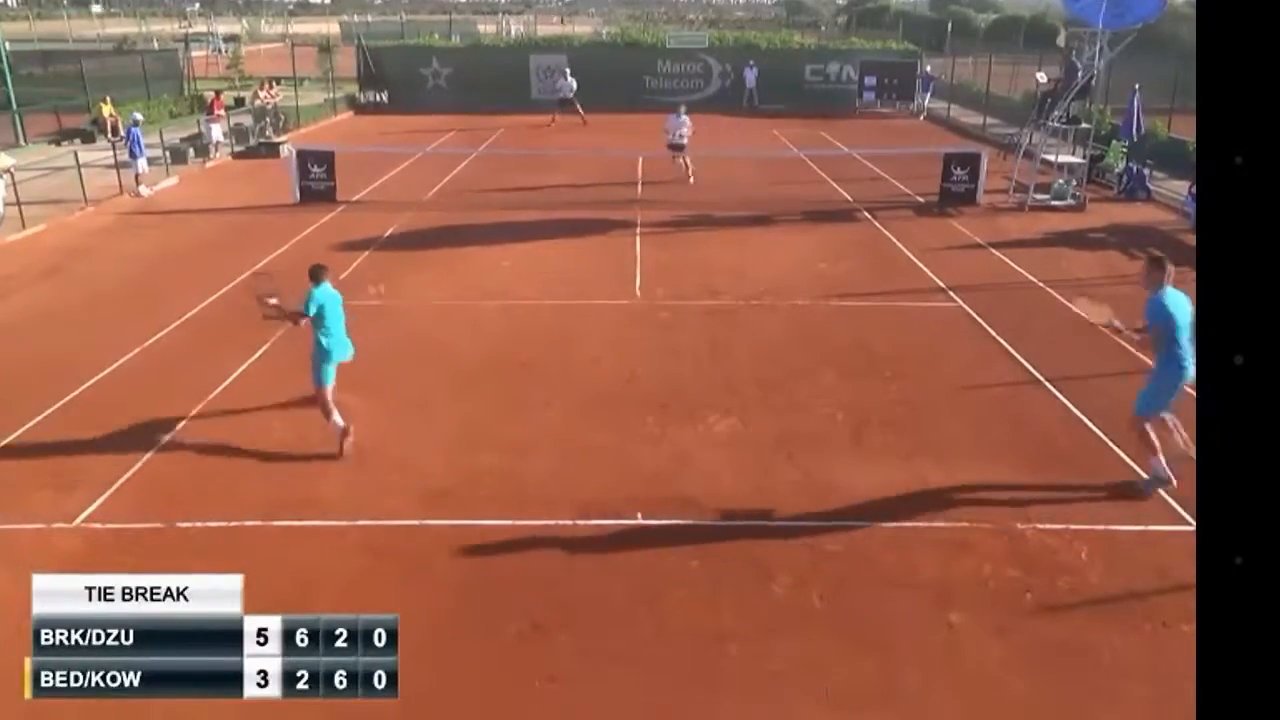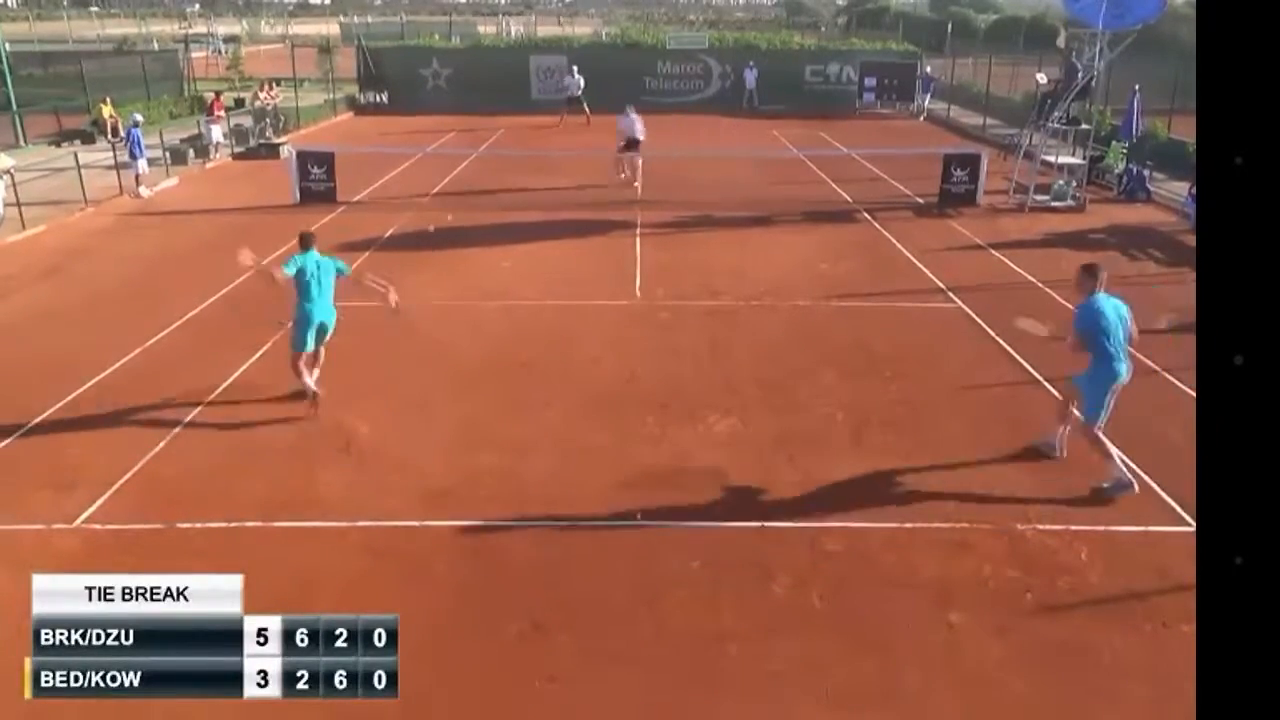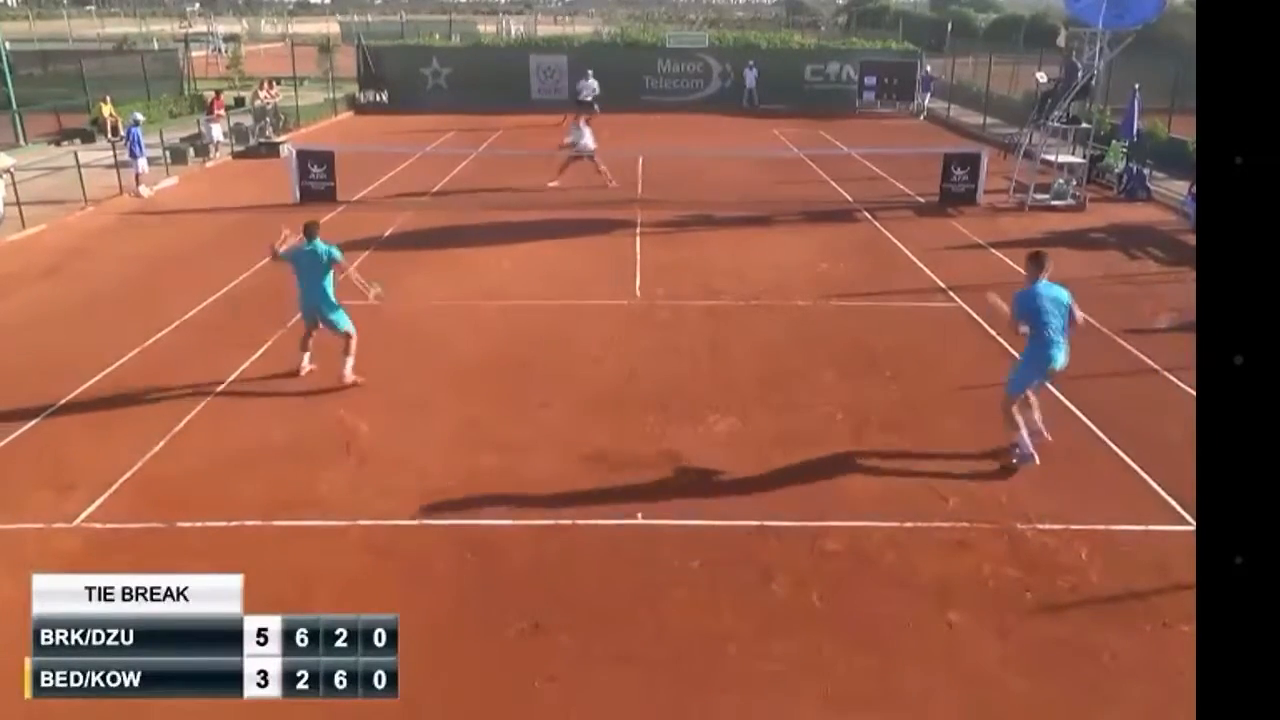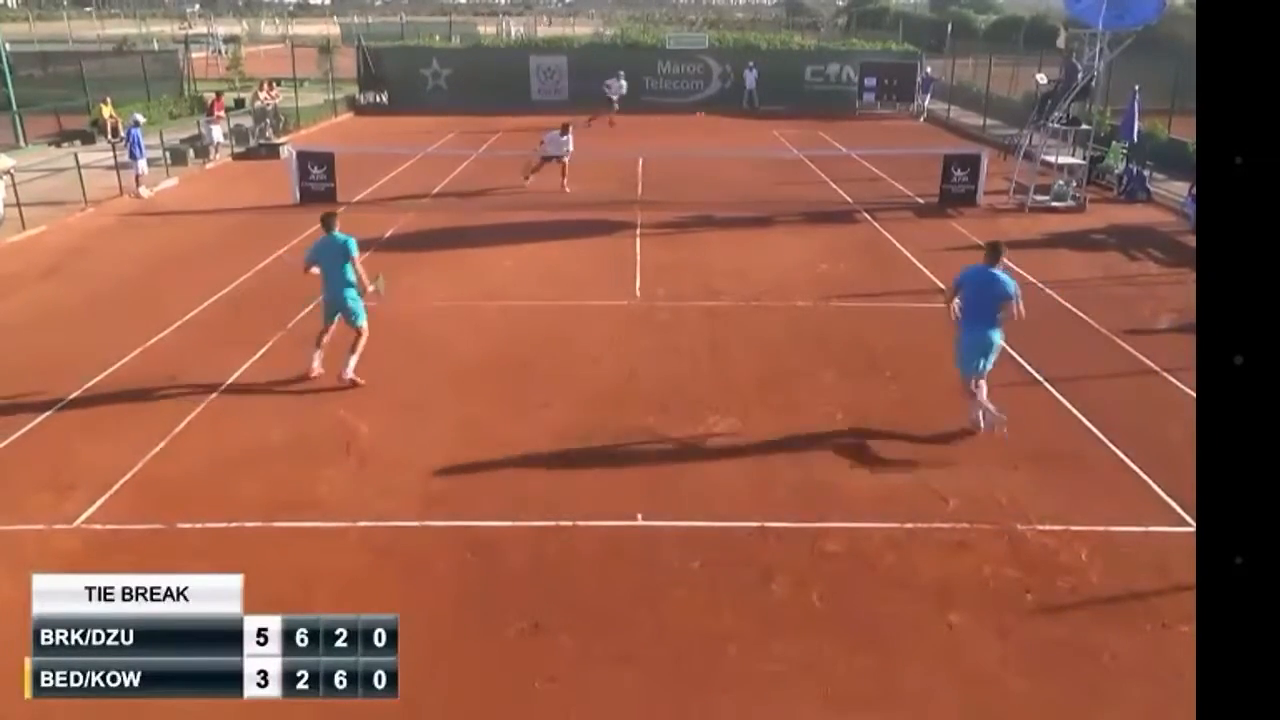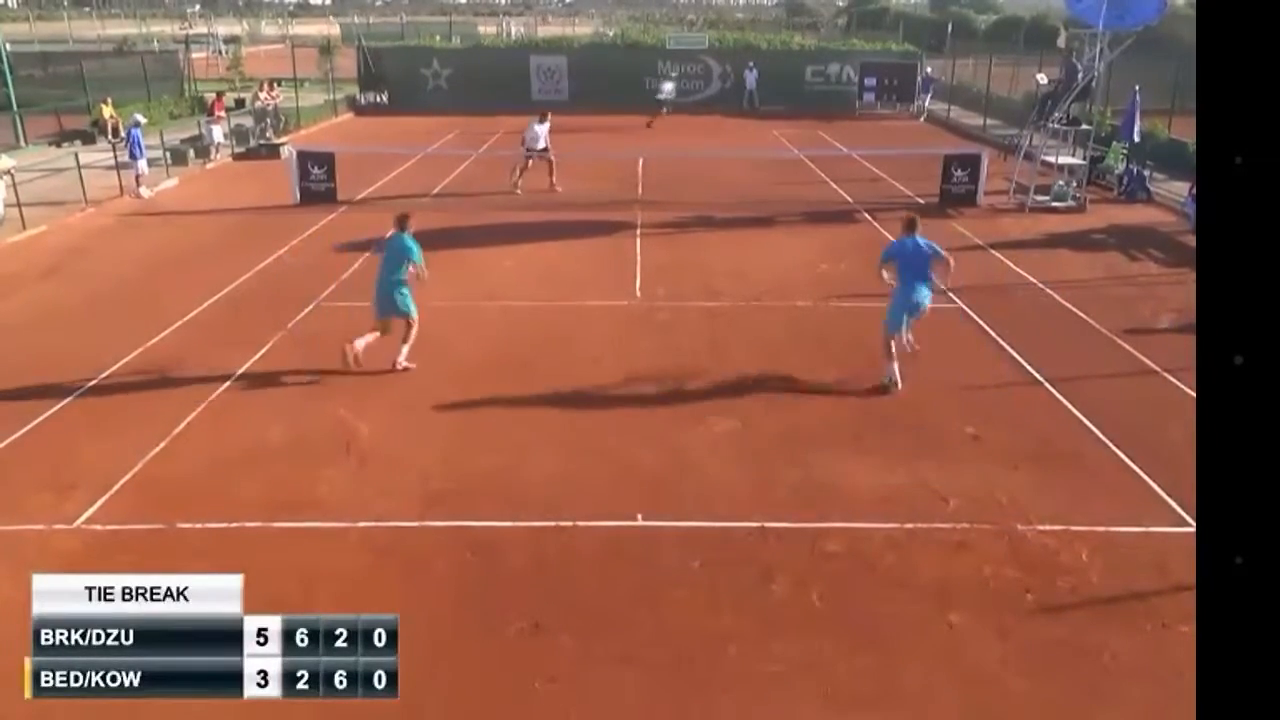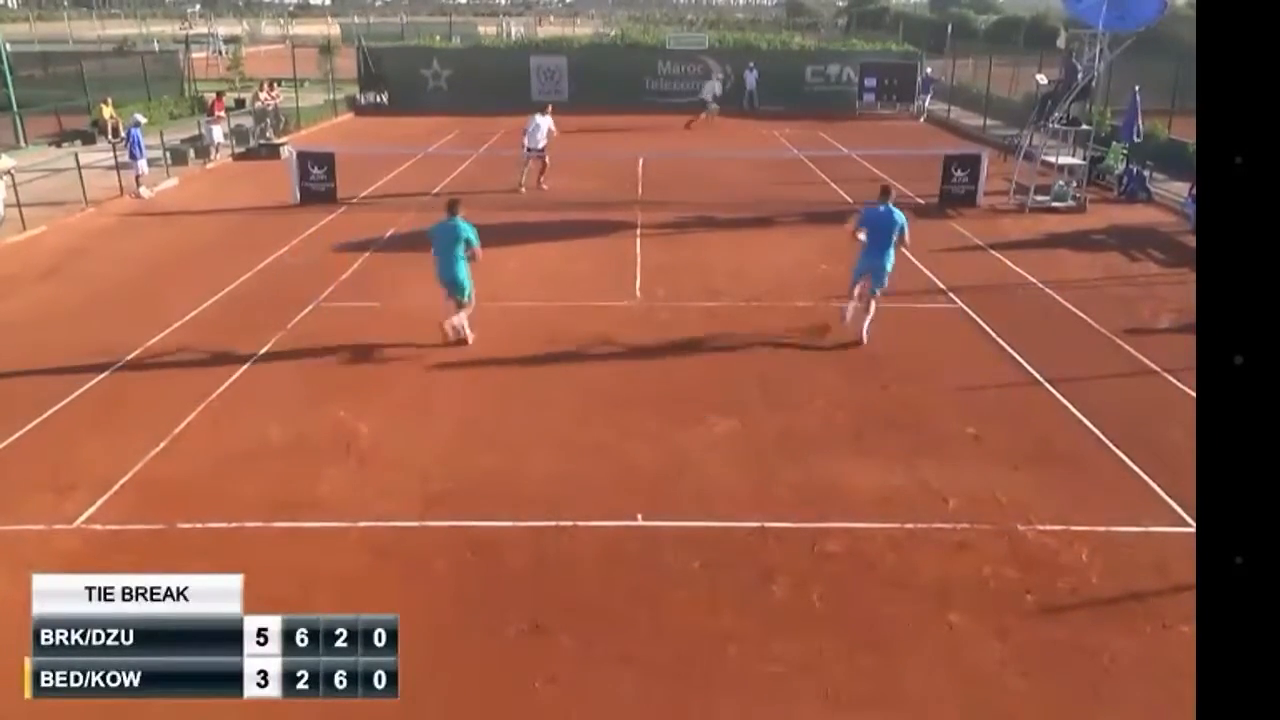
dt=0.3s
person 1, frame 1
left shoulder: (1156, 302)
right shoulder: (1181, 298)
left elbow: (1153, 343)
left wrist: (1136, 336)
right wrist: (1142, 330)
left hip: (1170, 369)
right hip: (1184, 367)
left knee: (1139, 422)
right knee: (1160, 414)
left ankle: (1162, 474)
right ankle: (1190, 454)
person 1, frame 2
left shoulder: (1086, 309)
right shoulder: (1119, 304)
left elbow: (1077, 346)
right elbow: (1132, 338)
left wrist: (1074, 341)
left hip: (1105, 373)
right hip: (1121, 368)
left knee: (1090, 430)
right knee: (1068, 394)
left ankle: (1123, 478)
right ankle: (1056, 444)
person 1, frame 3
left shoulder: (1023, 296)
right shoulder: (1061, 293)
left elbow: (1016, 328)
right elbow: (1078, 320)
left hip: (1038, 356)
right hip: (1060, 355)
left knee: (1008, 404)
right knee: (1022, 388)
left ankle: (1027, 452)
right ankle: (1038, 429)
person 1, frame 4
left shoulder: (968, 273)
right shoulder: (1008, 283)
left elbow: (949, 299)
right elbow: (1018, 315)
left wrist: (955, 312)
left hip: (969, 335)
right hip: (991, 337)
left knee: (968, 385)
right knee: (980, 379)
left ankle: (988, 410)
right ankle: (978, 416)
person 1, frame 5
left shoulder: (894, 246)
right shoulder: (928, 246)
left elbow: (881, 271)
right elbow: (949, 262)
left wrist: (889, 281)
right wrist: (935, 278)
left hip: (904, 296)
right hip: (923, 297)
left knee: (889, 336)
right knee: (903, 325)
left ankle: (893, 377)
right ankle: (908, 340)
person 1, frame 6
left shoulder: (868, 212)
right shoulder: (899, 217)
left elbow: (856, 234)
right elbow: (905, 243)
left hip: (867, 258)
right hip: (885, 262)
left knee: (856, 283)
right knee: (871, 298)
left ankle: (849, 310)
right ankle: (863, 330)
person 2, frame 1
left shoulder: (316, 294)
right shoulder: (335, 294)
left elbow: (300, 319)
left wrist: (277, 306)
left hip: (327, 351)
right hip: (345, 348)
left knee: (323, 399)
left ankle: (342, 429)
person 2, frame 2
left shoulder: (298, 260)
right shoulder: (330, 263)
left elbow: (280, 276)
right elbow: (360, 277)
left wrist: (255, 264)
right wrist: (385, 289)
left hip: (306, 316)
right hip: (327, 315)
left knee: (298, 361)
right knee: (319, 346)
left ankle: (312, 390)
right ankle: (311, 385)
person 2, frame 3
left shoulder: (296, 251)
right shoulder: (328, 251)
left elbow: (275, 256)
right elbow: (346, 268)
left wrist: (284, 240)
left hip: (306, 304)
right hip: (326, 305)
left knee: (311, 329)
right knee: (350, 335)
left ankle: (303, 365)
right ankle: (347, 374)
person 2, frame 4
left shoulder: (317, 245)
right shoulder: (348, 242)
left elbow: (307, 269)
right elbow: (357, 266)
right wrist: (366, 286)
left hip: (329, 296)
right hip: (347, 295)
left knee: (327, 329)
right knee: (362, 333)
left ankle: (314, 367)
right ankle: (347, 374)
person 2, frame 5
left shoulder: (389, 240)
right shoulder: (412, 246)
right elbow: (422, 275)
right wrist: (416, 273)
left hip: (381, 290)
right hip: (397, 291)
left knee: (382, 329)
right knee: (413, 322)
left ankle: (356, 345)
right ankle: (400, 361)
person 2, frame 6
left shoulder: (435, 229)
right shoulder: (467, 229)
left elbow: (434, 251)
right elbow: (477, 256)
left hip: (442, 273)
right hip: (459, 273)
left knee: (459, 302)
right knee: (468, 306)
left ankle: (464, 334)
right ankle: (449, 323)
